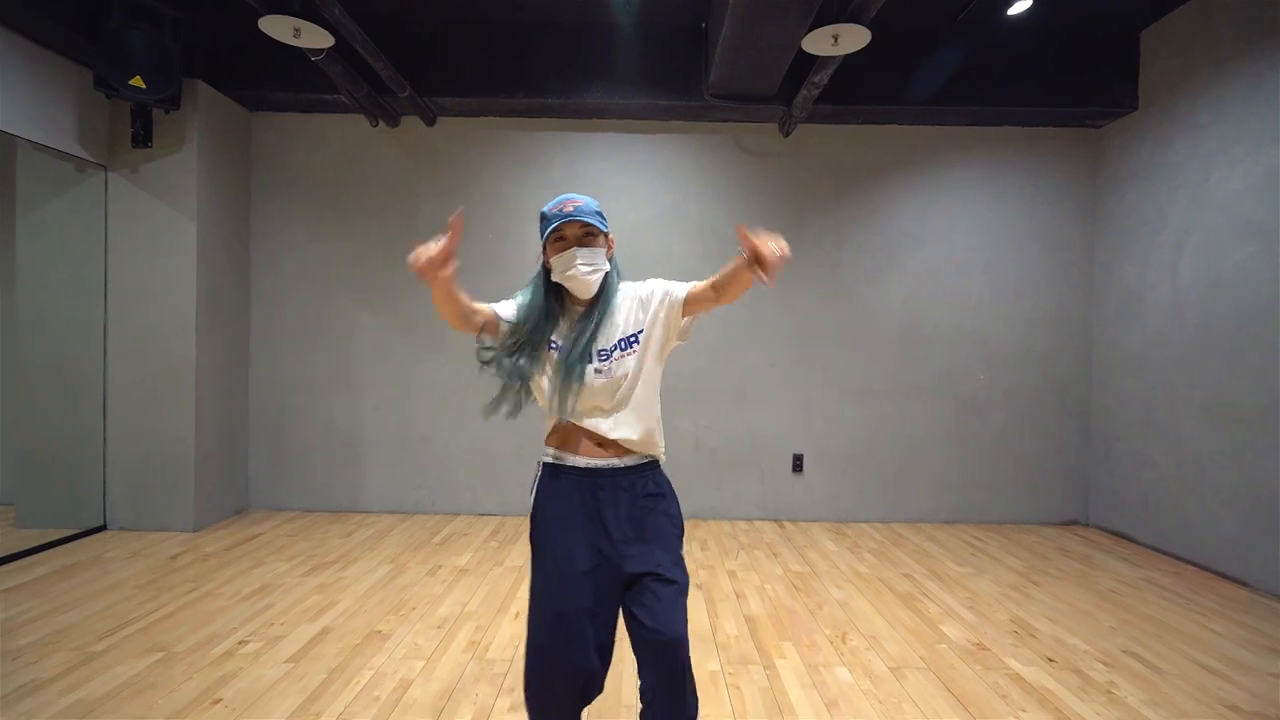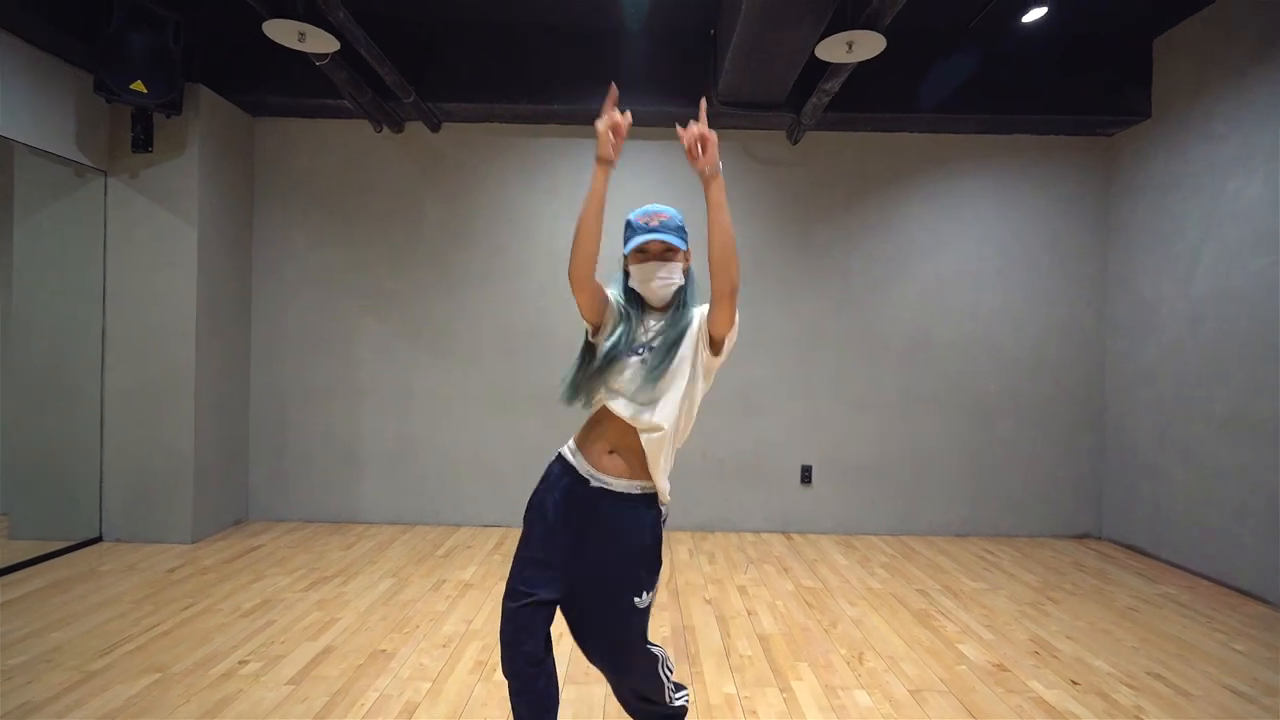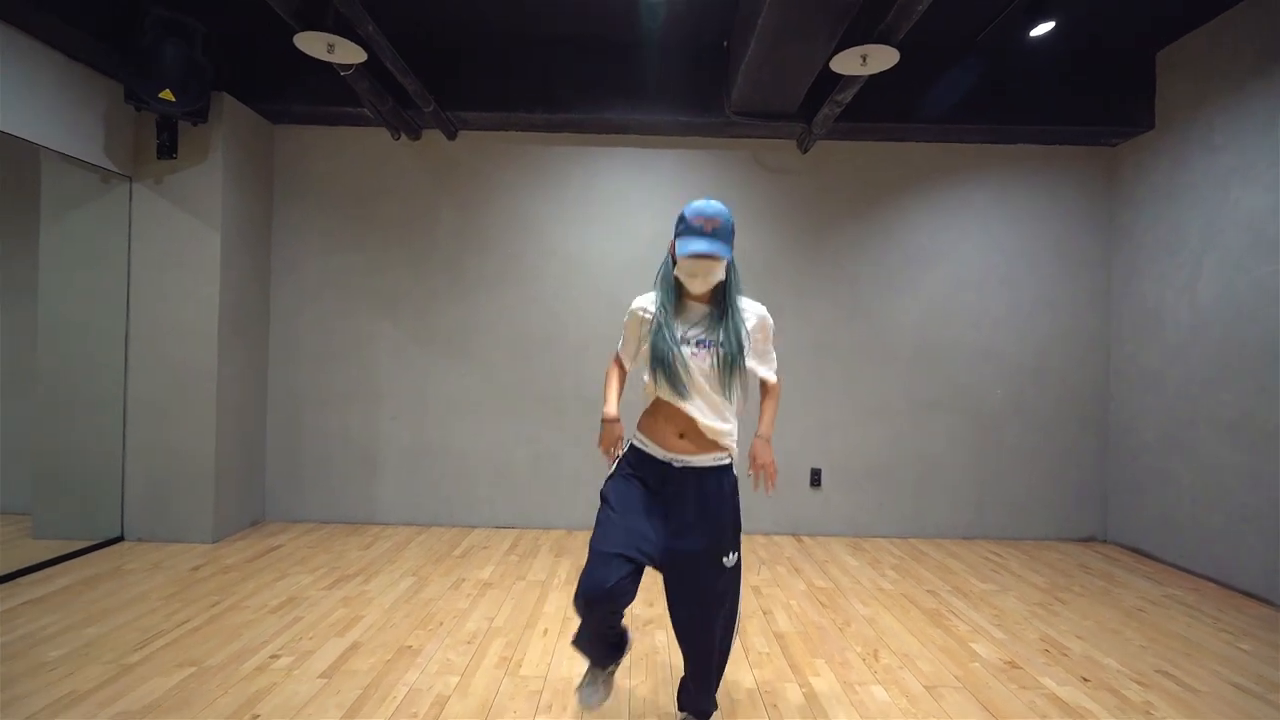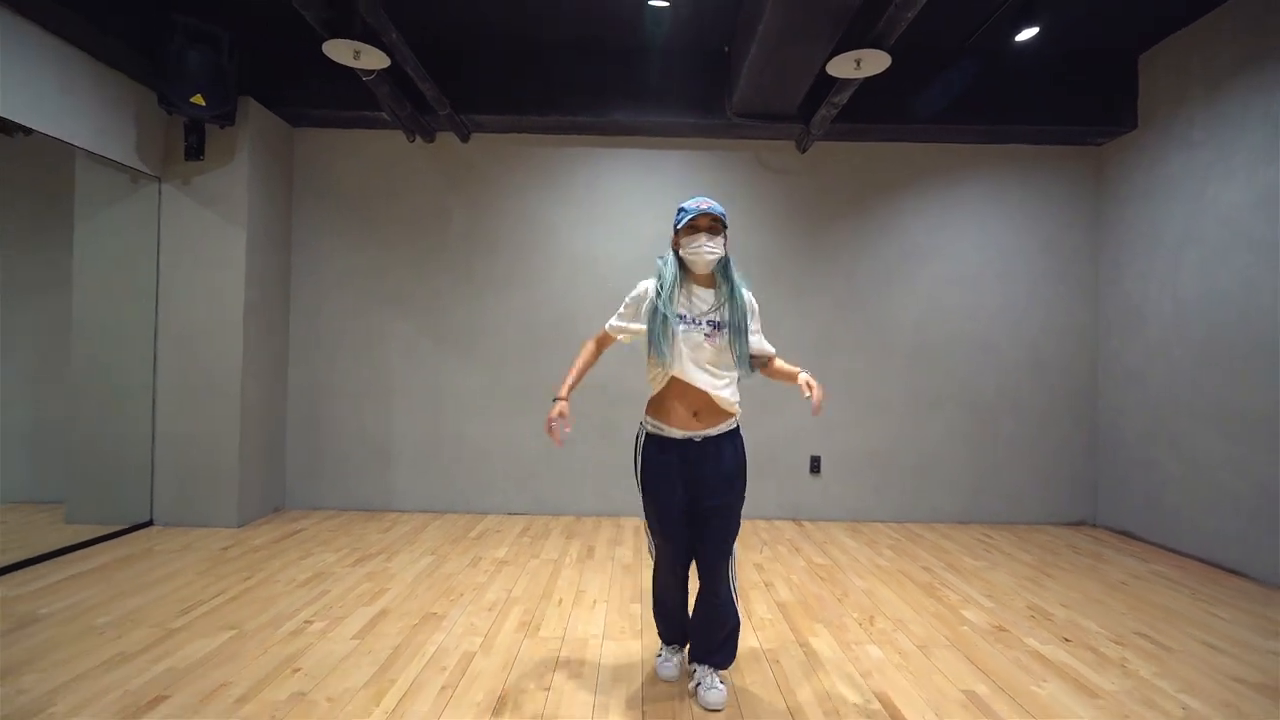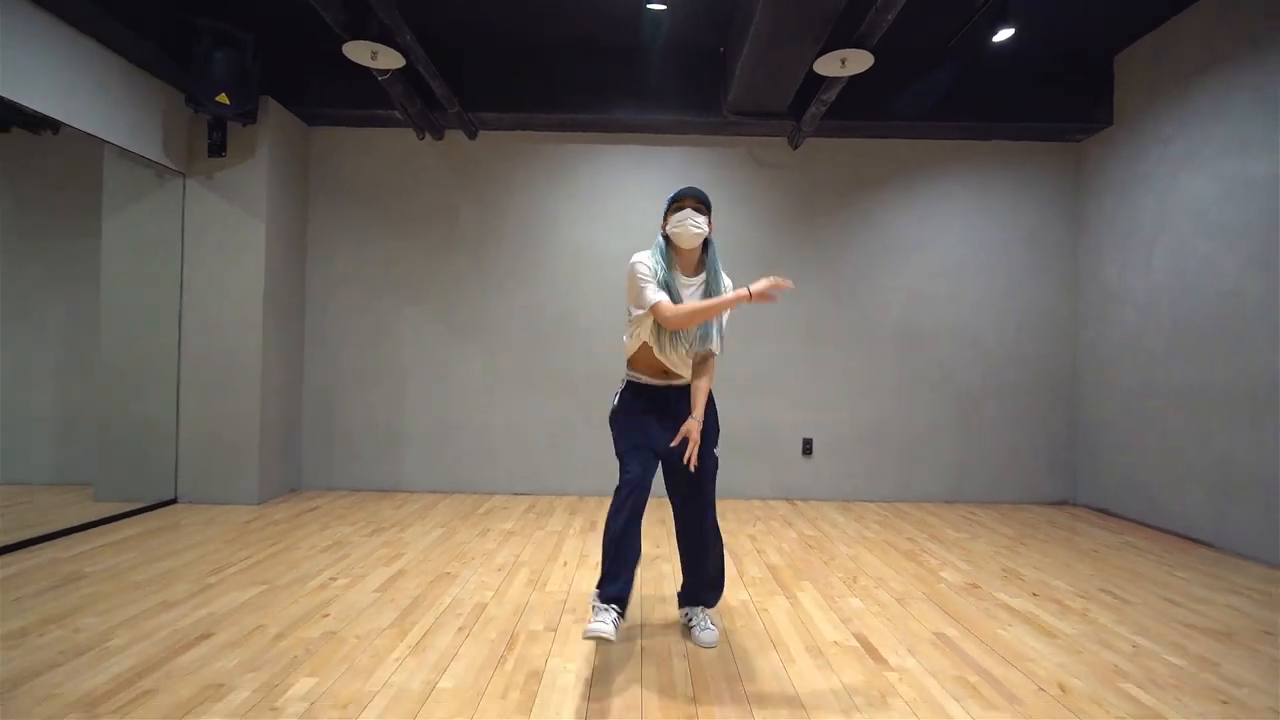
dt=0.3s
person 1, frame 1
left shoulder: (647, 301)
right shoulder: (532, 319)
left elbow: (715, 293)
right elbow: (464, 316)
left wrist: (748, 263)
right wrist: (438, 277)
left hip: (640, 489)
right hip: (567, 490)
left knee: (665, 639)
right knee: (560, 646)
person 1, frame 2
left shoulder: (706, 331)
right shoulder: (612, 319)
left elbow: (726, 303)
right elbow: (579, 277)
left hip: (633, 511)
right hip: (566, 491)
left knee: (617, 649)
right knee: (521, 627)
person 1, frame 3
left shoulder: (751, 318)
right shoulder: (647, 311)
left elbow: (770, 386)
right elbow: (621, 363)
left wrist: (763, 439)
right wrist: (610, 409)
left hip: (711, 486)
right hip: (642, 474)
left knee: (708, 616)
right knee: (599, 591)
right ankle: (604, 654)
person 1, frame 4
left shoulder: (741, 301)
right shoulder: (651, 294)
left elbow: (760, 358)
right elbow: (602, 340)
left wrist: (798, 374)
right wrist: (564, 393)
left hip: (721, 448)
right hip: (663, 447)
left knee: (716, 560)
right knee: (671, 558)
left ankle: (707, 661)
right ankle: (672, 641)
person 1, frame 5
left shoulder: (719, 284)
right shoulder: (644, 266)
left elbow: (705, 359)
right elbow: (672, 318)
left wrist: (697, 417)
right wrist: (747, 295)
left hip: (690, 401)
right hip: (641, 400)
left knee: (697, 509)
right knee: (633, 489)
left ankle: (698, 603)
right ankle: (609, 603)
